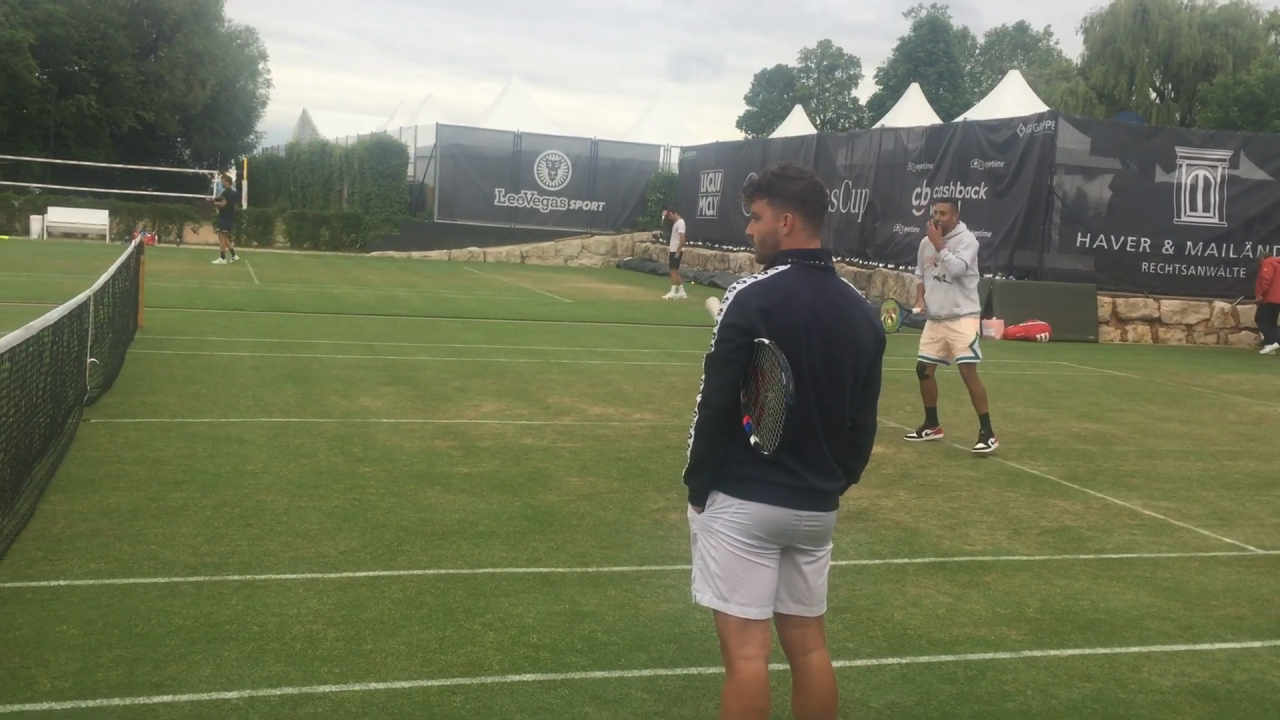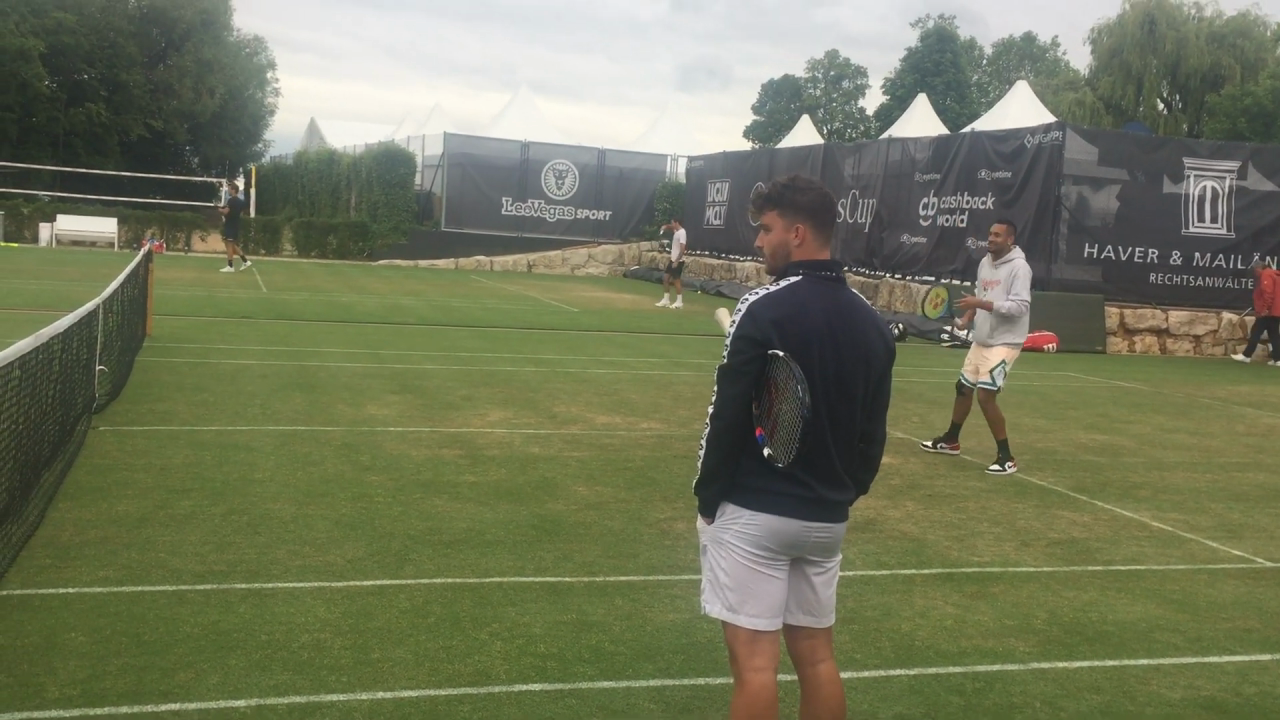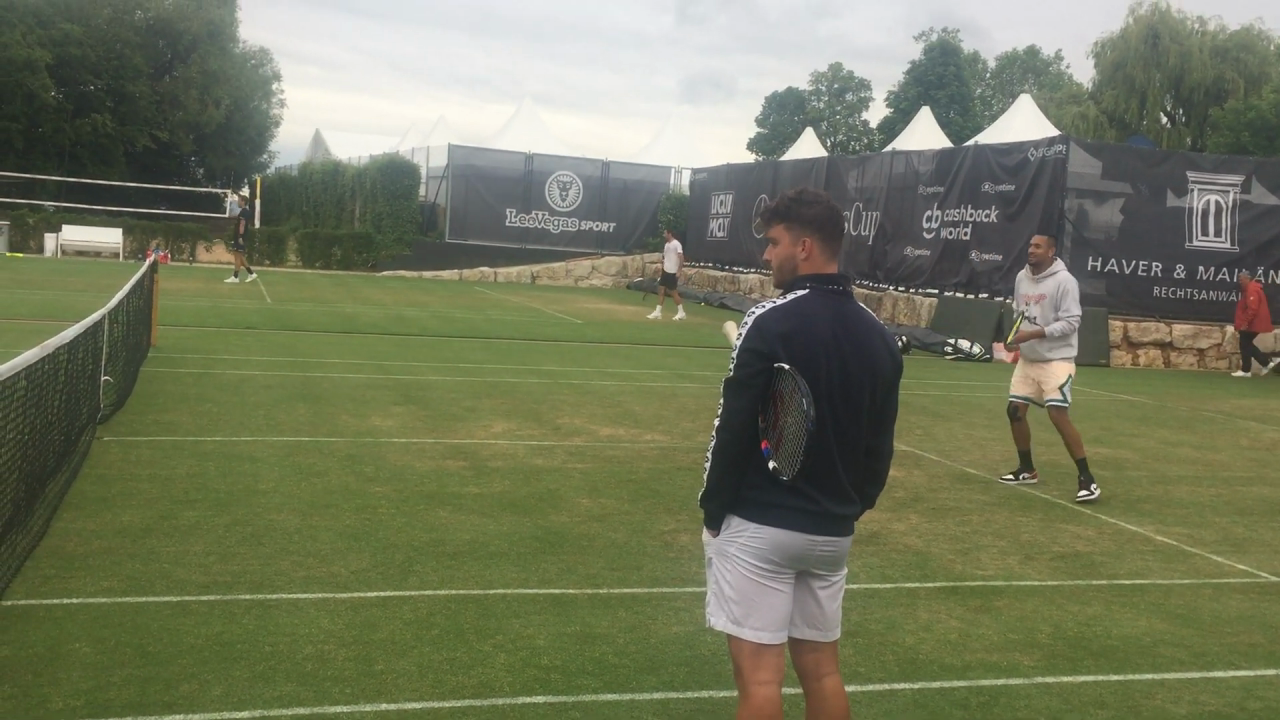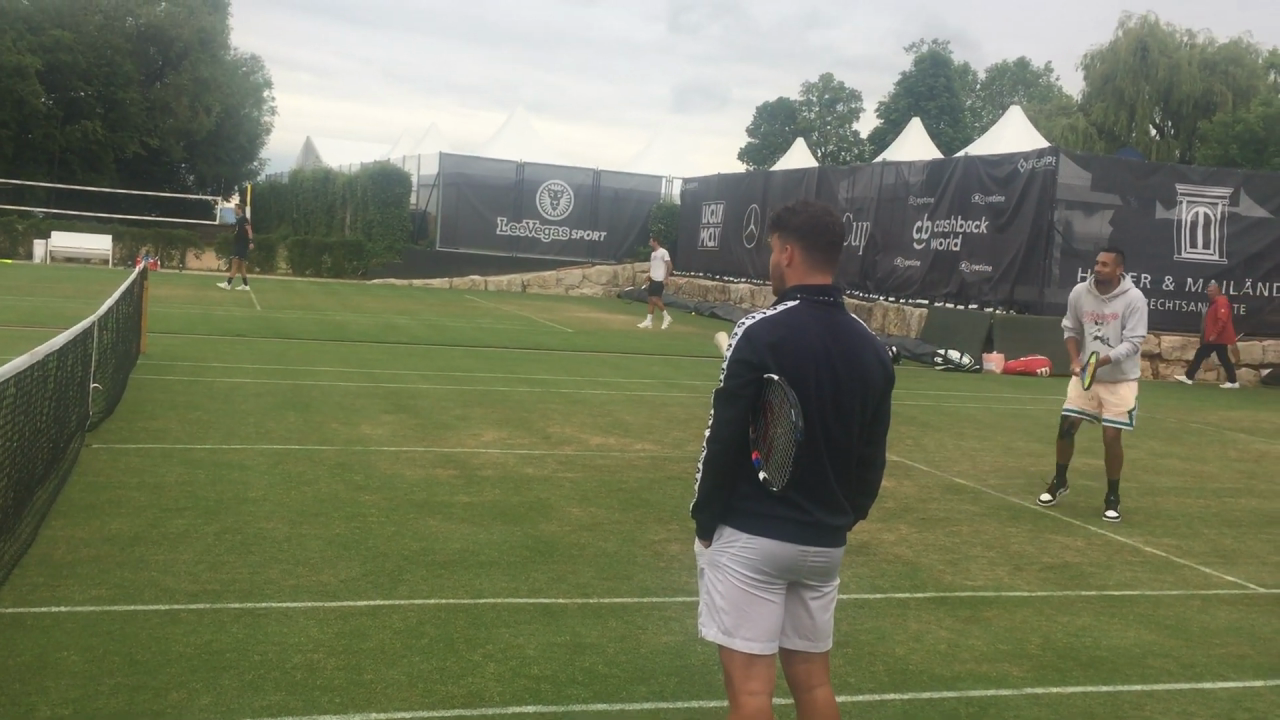
dt=0.4s
person 1, frame 1
left shoulder: (753, 298)
right shoulder: (861, 311)
left elbow: (716, 405)
right elbow: (864, 422)
left wrist: (698, 486)
left hip: (743, 502)
right hip: (816, 506)
left knee: (745, 650)
right knee: (808, 643)
person 1, frame 2
left shoulder: (764, 310)
right shoulder: (872, 322)
left elbow: (728, 417)
right elbow: (873, 432)
left wrist: (707, 497)
left hip: (753, 513)
right hip: (826, 518)
left knee: (754, 661)
right knee: (817, 656)
person 1, frame 3
left shoulder: (771, 322)
right shoulder: (879, 336)
left elbow: (733, 429)
right elbow: (880, 446)
left wrist: (713, 510)
left hip: (758, 526)
right hip: (832, 531)
left knee: (759, 675)
right knee: (821, 667)
person 1, frame 4
left shoulder: (760, 333)
right shoulder: (872, 348)
left elbow: (724, 439)
right elbow: (872, 458)
left wrist: (705, 520)
left hip: (750, 537)
right hip: (824, 543)
person 2, frame 1
left shoulder: (966, 240)
right shoulder: (925, 242)
left elbow: (957, 269)
right elbow: (921, 275)
left wrist: (939, 244)
right wrist: (920, 299)
left hip: (963, 317)
right hip: (934, 319)
left knee: (968, 372)
right knee: (924, 369)
left ankle: (987, 433)
right ankle: (932, 425)
person 2, frame 2
left shoulder: (1019, 267)
right shoulder: (985, 262)
left elbow: (1019, 307)
left wrist: (982, 303)
right wrist: (967, 316)
left hip: (1004, 343)
right hip: (981, 342)
left knee: (985, 397)
right knee: (963, 389)
left ankle: (1006, 457)
right ankle: (951, 440)
person 2, frame 3
left shoulder: (1064, 281)
right shoulder: (1022, 277)
left elbow: (1071, 323)
left wrist: (1034, 334)
right wrist: (1017, 337)
left hip: (1057, 360)
right hip: (1027, 359)
left knee: (1058, 416)
right knee: (1014, 411)
left ankle: (1086, 478)
right ankle: (1027, 469)
person 2, frame 4
left shoulder: (1135, 299)
right shoulder: (1079, 293)
left elbow: (1133, 343)
right elbow: (1070, 328)
left wrist: (1101, 362)
right wrist: (1075, 359)
left hip: (1122, 379)
left knee: (1111, 437)
right knee: (1066, 427)
left ankle: (1112, 497)
right ankle: (1059, 481)
